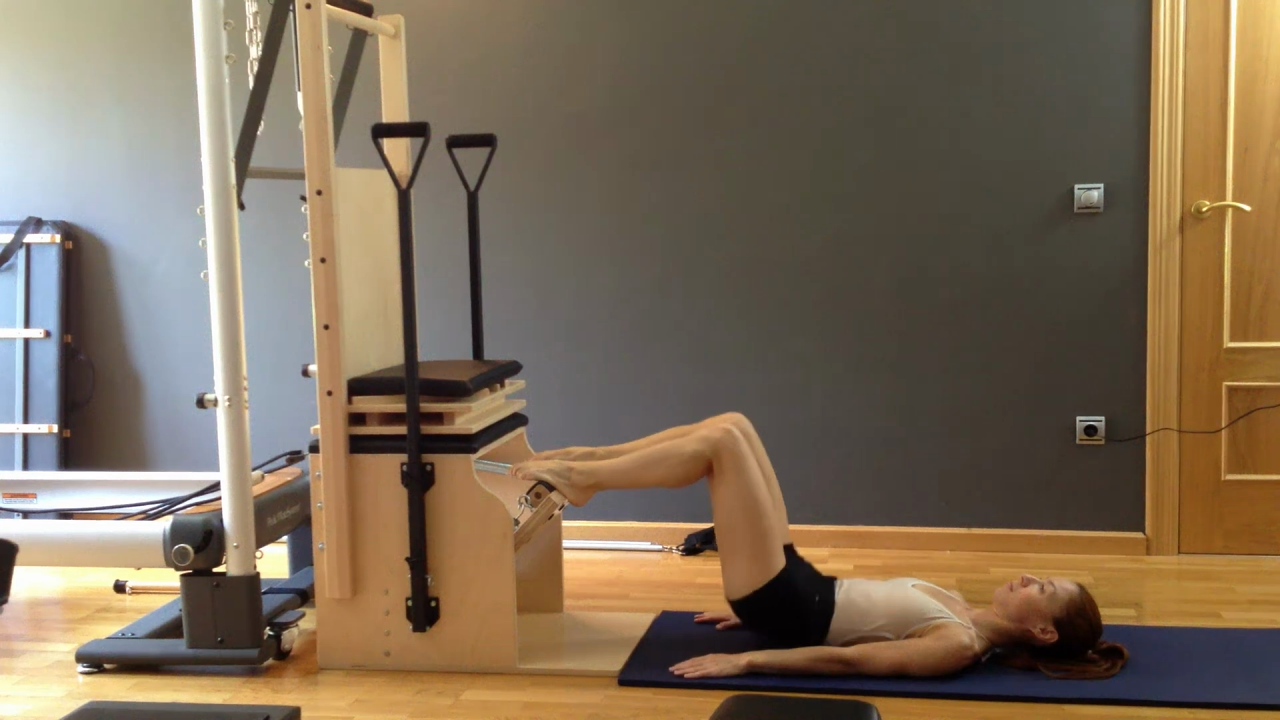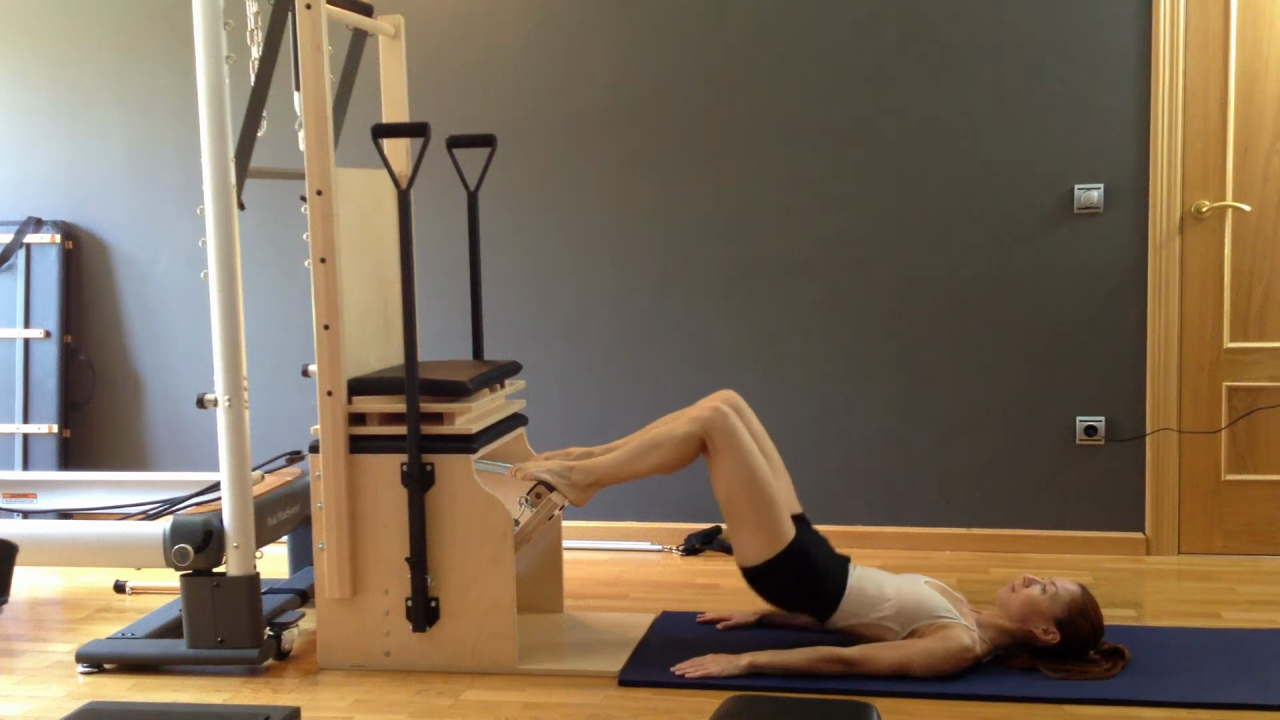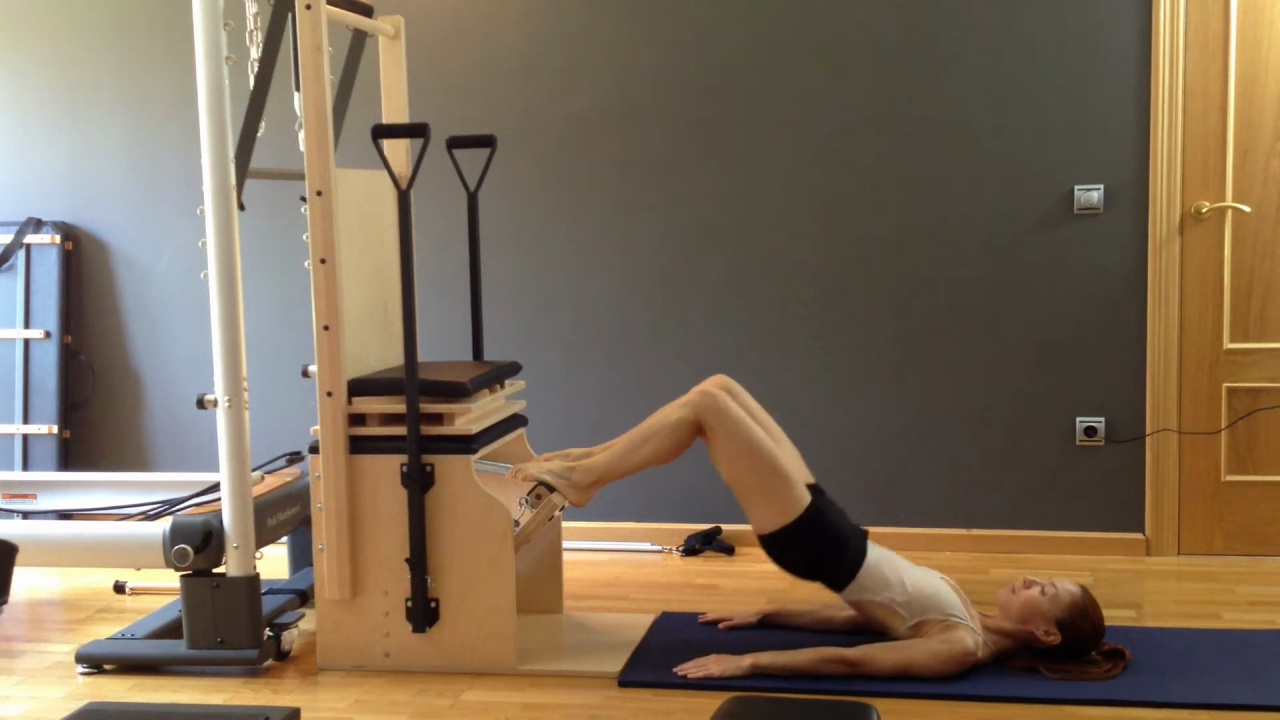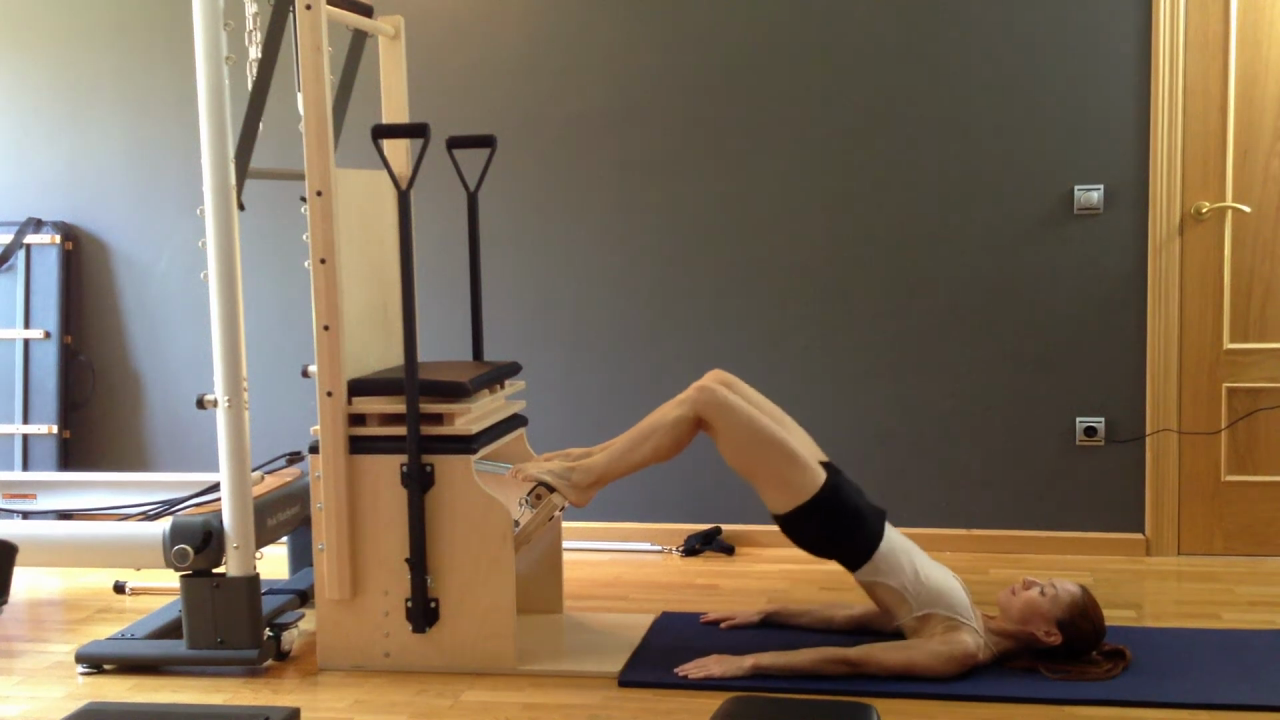
dt=0.3s
person 1, frame 1
left shoulder: (961, 646)
right shoulder: (958, 610)
left elbow: (849, 660)
left wrist: (744, 662)
right wrist: (752, 603)
left hip: (788, 605)
right hip: (798, 588)
left knee: (723, 442)
right knee: (731, 426)
left ankle: (580, 479)
right ankle: (588, 458)
person 1, frame 2
left shoulder: (962, 646)
right shoulder: (963, 614)
left elbow: (850, 661)
left wrist: (745, 663)
right wrist: (761, 614)
left hip: (797, 572)
right hip: (807, 566)
left knee: (714, 418)
right knee: (724, 405)
left ankle: (579, 480)
right ankle: (587, 460)
person 1, frame 3
left shoulder: (964, 649)
right shoulder: (968, 618)
left elbow: (851, 661)
right elbow: (859, 615)
left wrist: (748, 662)
left hip: (812, 541)
right hip: (821, 529)
left knee: (707, 402)
right knee: (719, 388)
left ankle: (581, 479)
right ankle: (589, 460)
person 1, frame 4
left shoulder: (965, 650)
right shoulder: (968, 622)
left elbow: (852, 662)
left wrist: (749, 664)
right hip: (834, 505)
left knee: (704, 398)
right knee: (716, 384)
left ankle: (581, 480)
right ankle: (590, 458)
